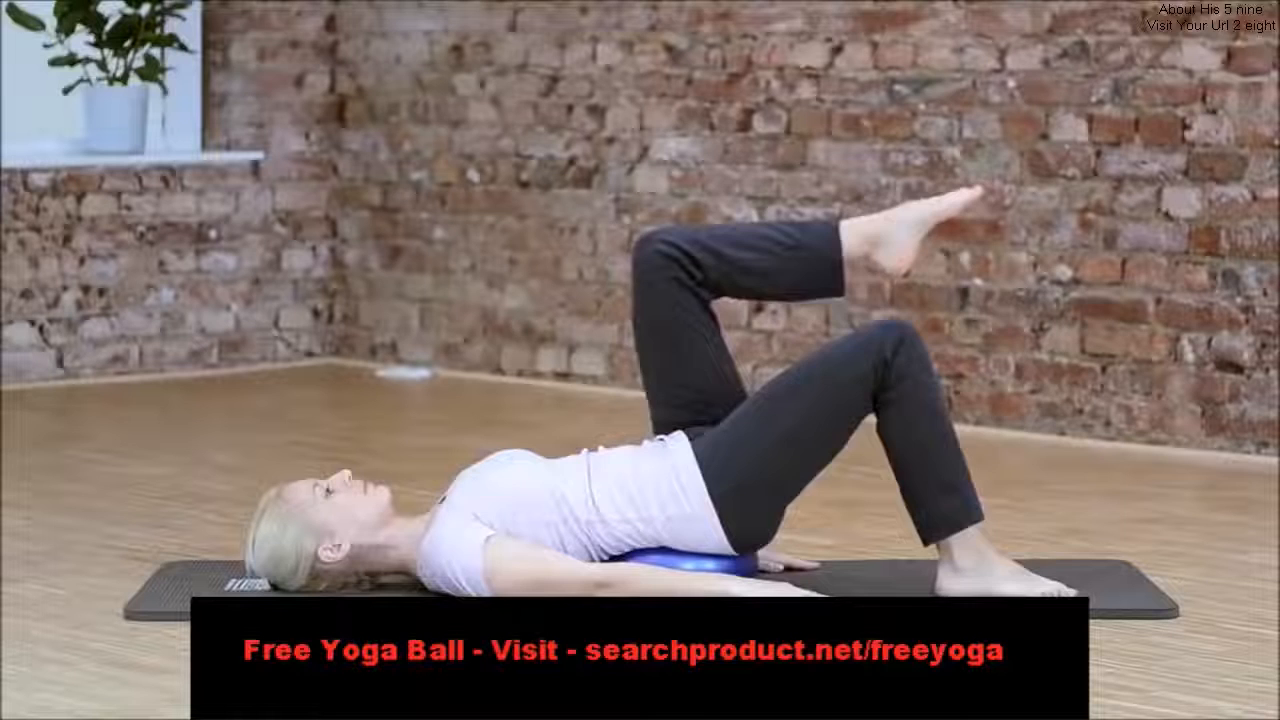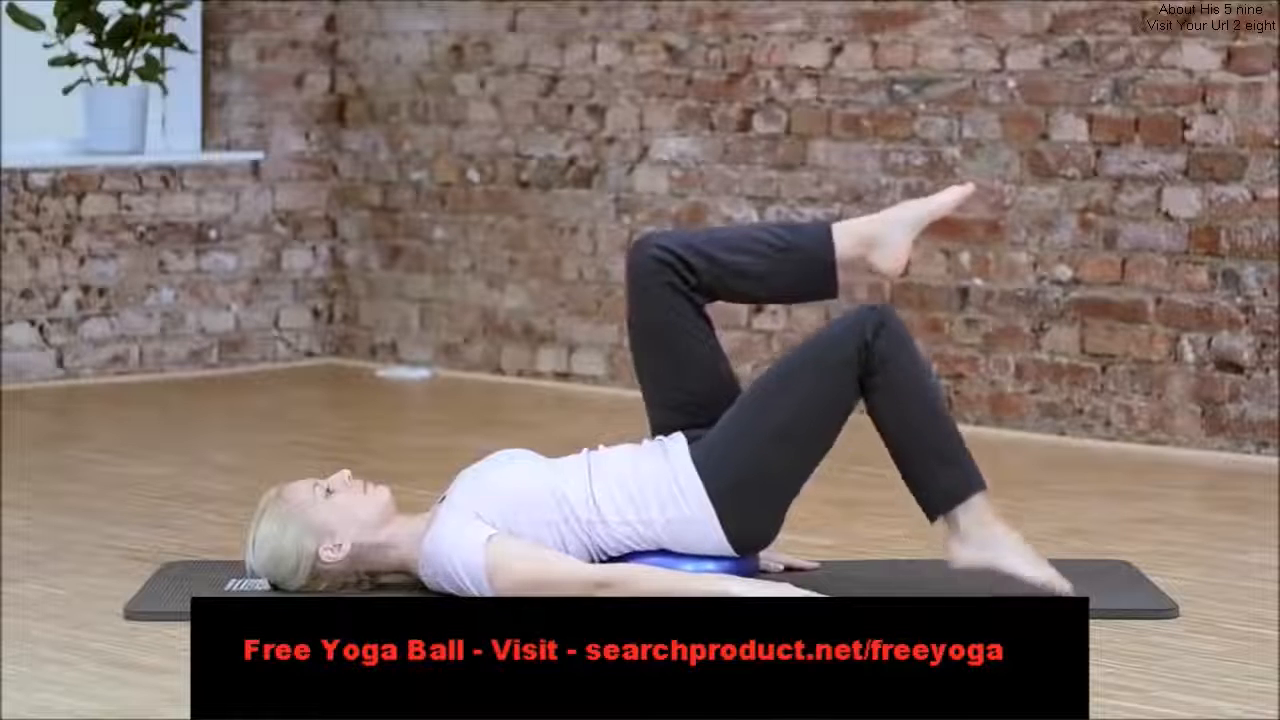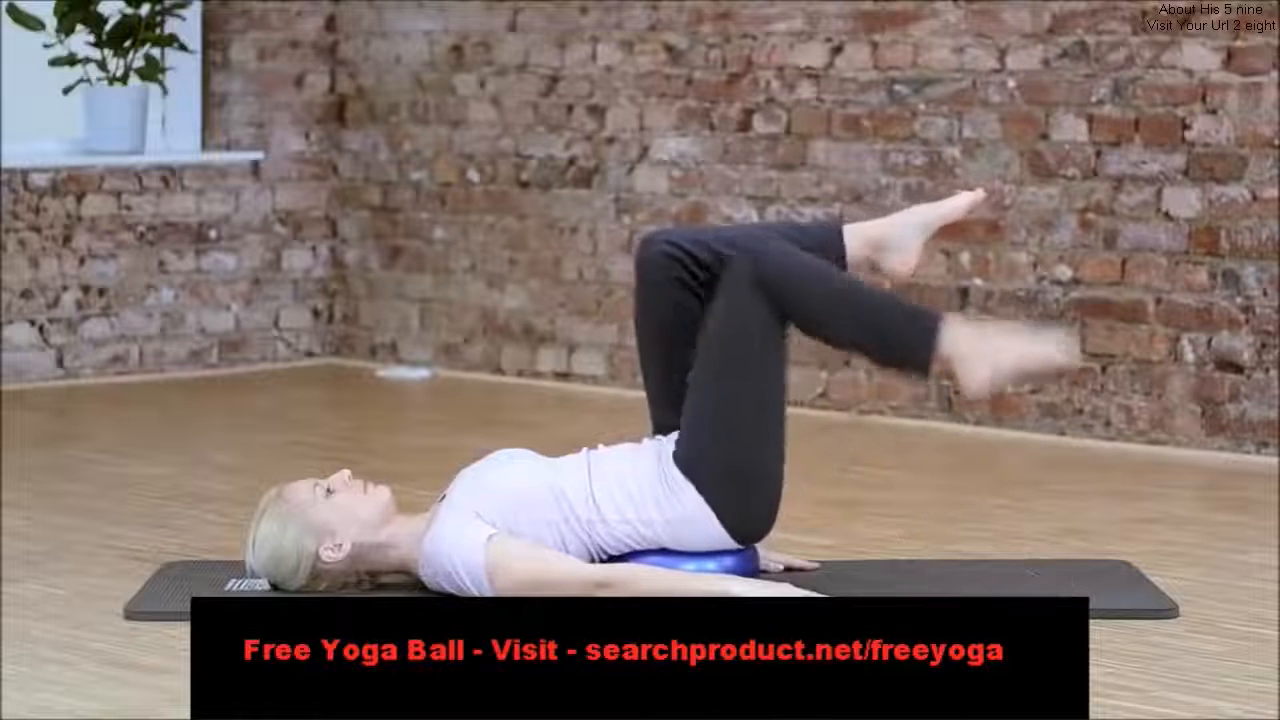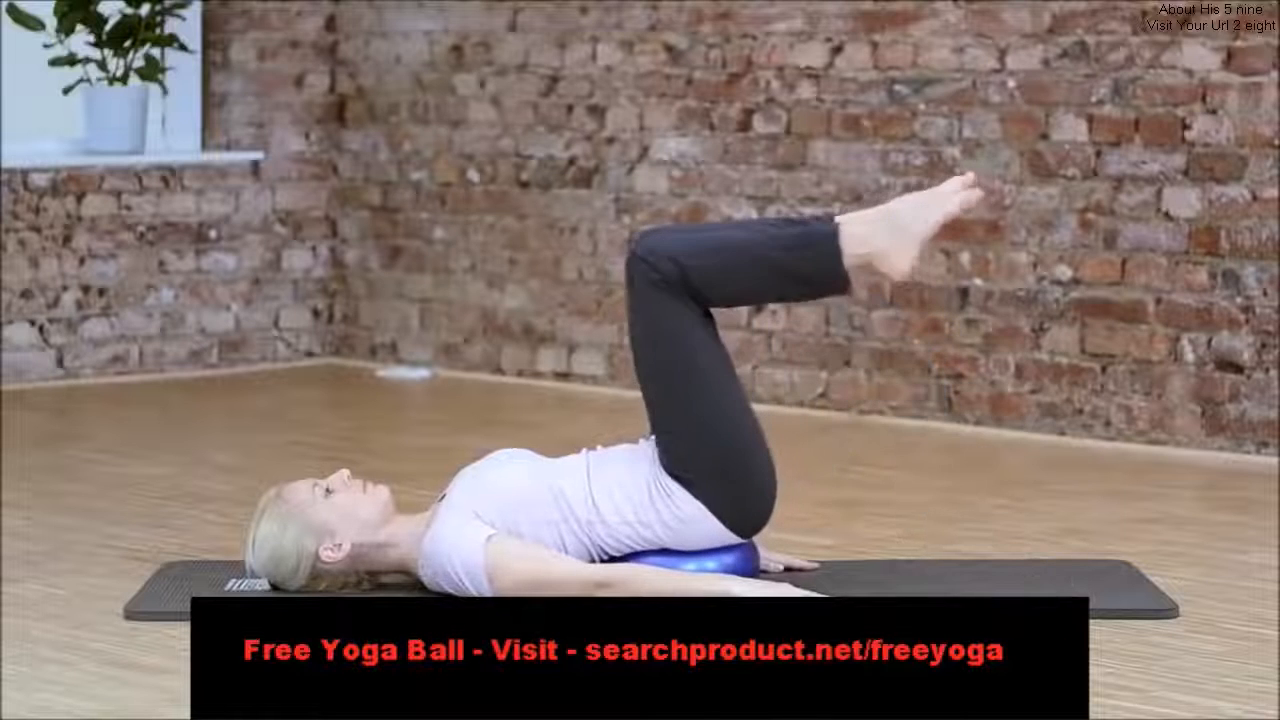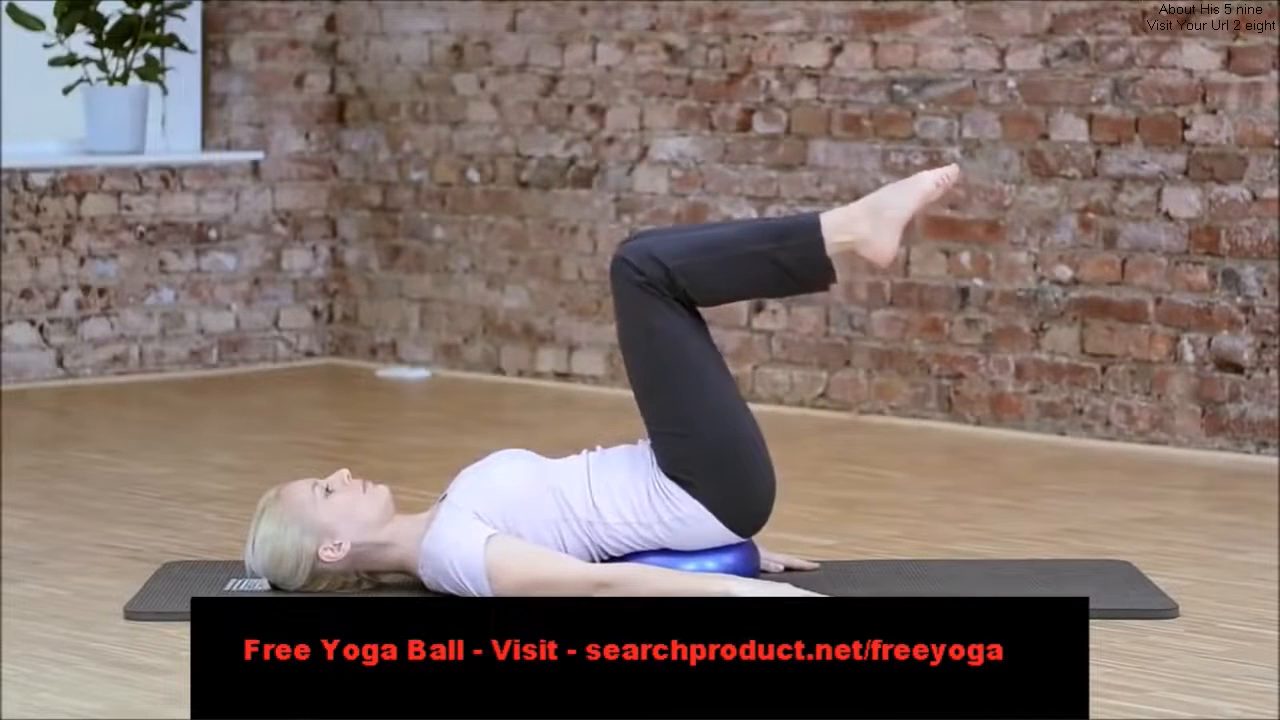
dt=0.4s
person 1, frame 1
left shoulder: (452, 515)
right shoulder: (448, 555)
right elbow: (598, 581)
right wrist: (747, 592)
left hip: (688, 461)
right hip: (717, 489)
left knee: (663, 255)
right knee: (888, 349)
left ankle: (869, 239)
right ankle: (965, 559)
person 1, frame 2
left shoulder: (450, 517)
right shoulder: (449, 554)
right elbow: (599, 583)
right wrist: (750, 591)
left hip: (685, 465)
right hip: (717, 492)
left knee: (658, 260)
right knee: (866, 330)
left ankle: (862, 238)
right ankle: (972, 527)
person 1, frame 3
left shoulder: (453, 516)
right shoulder: (447, 552)
right elbow: (599, 583)
right wrist: (747, 592)
left hip: (686, 482)
right hip: (712, 494)
left knee: (670, 257)
right knee: (754, 271)
left ankle: (880, 239)
right ankle: (953, 346)
person 1, frame 4
left shoulder: (450, 515)
right shoulder: (447, 550)
right elbow: (597, 583)
right wrist: (745, 592)
left hip: (692, 492)
right hip: (711, 494)
left knee: (656, 257)
right knee: (656, 268)
left ankle: (866, 234)
right ankle: (866, 244)
person 1, frame 5
left shoulder: (451, 516)
right shoulder: (448, 552)
right elbow: (598, 582)
right wrist: (743, 590)
left hip: (698, 498)
right hip: (712, 494)
left knee: (646, 264)
right knee: (641, 270)
left ankle: (847, 231)
right ankle: (848, 231)
